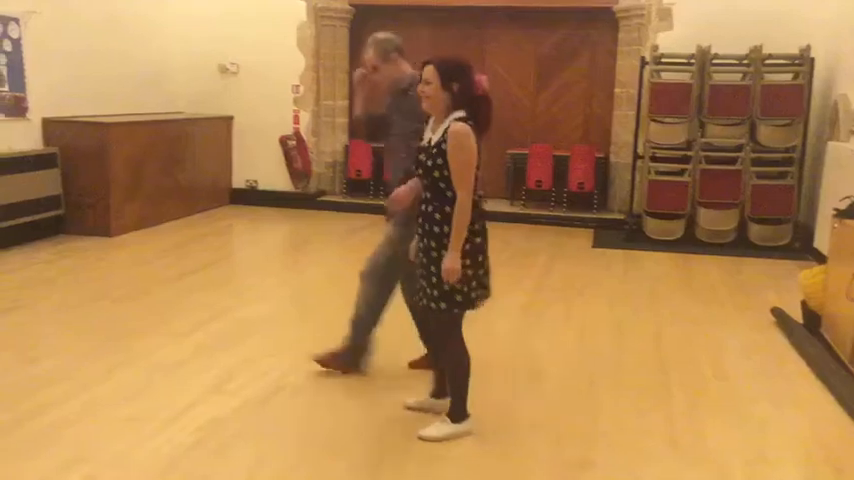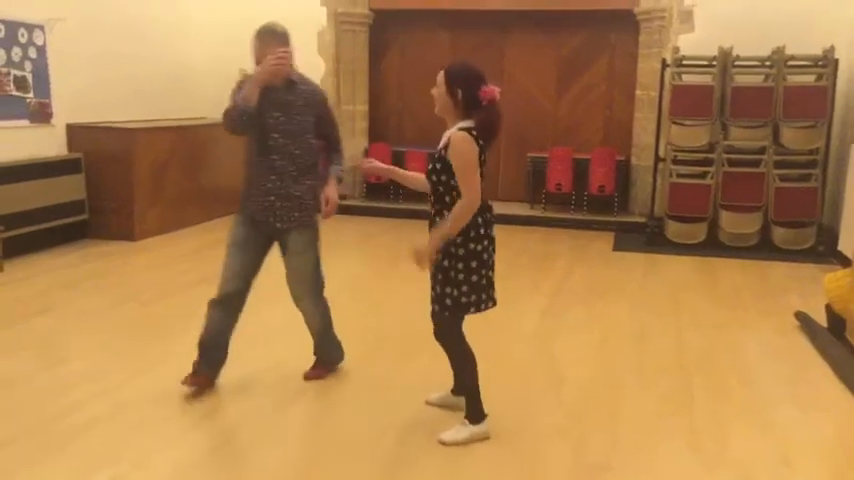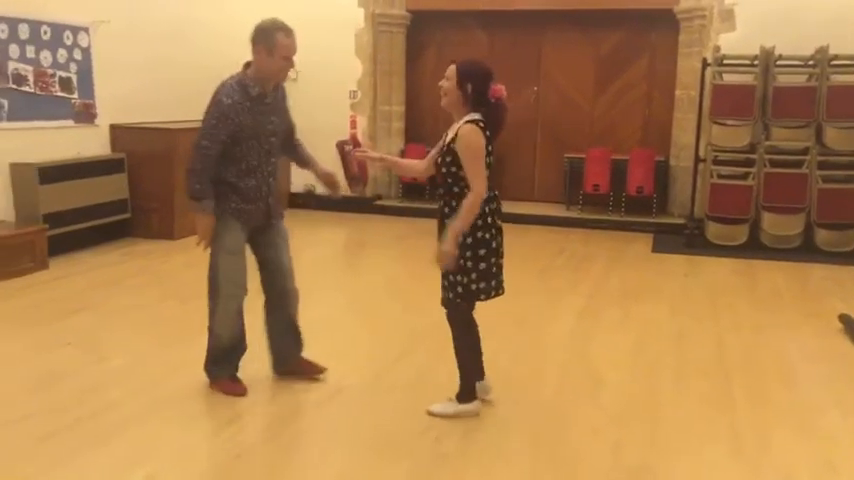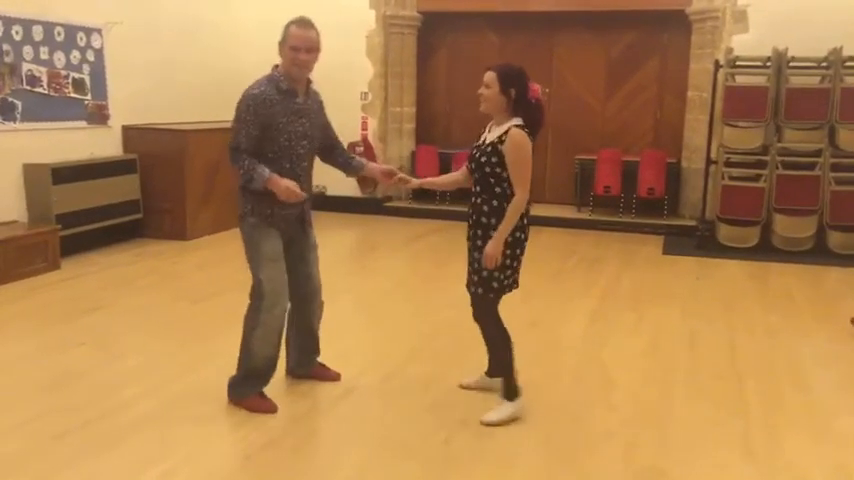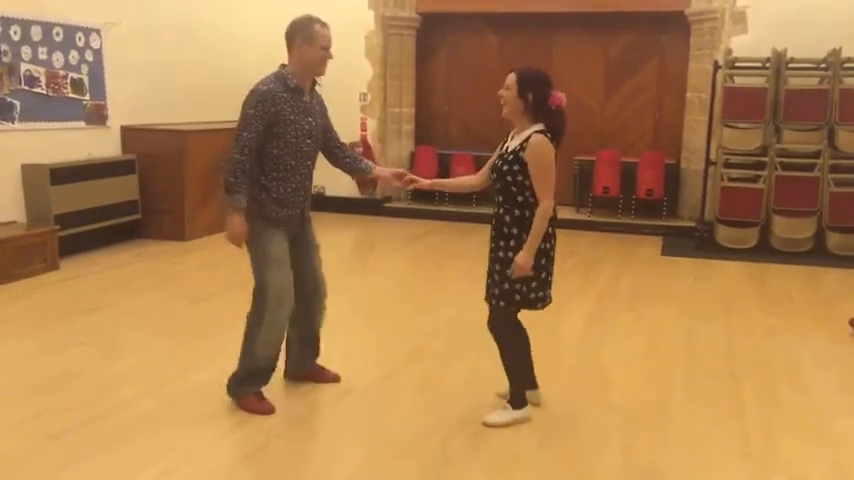
dt=1s
person 1, frame 1
left shoulder: (423, 97)
right shoulder: (398, 95)
right elbow: (366, 130)
right wrist: (362, 96)
left knee: (377, 274)
right knee: (415, 277)
left ankle: (353, 353)
person 1, frame 2
left shoulder: (310, 94)
right shoulder: (250, 87)
left elbow: (333, 146)
right elbow: (234, 124)
left wrist: (331, 183)
right wrist: (258, 77)
left hip: (298, 209)
right hip: (253, 208)
left knee: (305, 289)
right knee: (229, 289)
left ankle: (329, 354)
right ankle: (207, 366)
person 1, frame 3
left shoulder: (277, 92)
right shoulder: (229, 98)
right elbow: (203, 158)
left wrist: (314, 166)
right wrist: (205, 212)
left hip: (268, 206)
right hip: (232, 208)
left knee: (283, 282)
right knee: (229, 291)
left ankle: (288, 356)
right ankle: (221, 368)
person 1, frame 4
left shoulder: (313, 100)
right shoulder: (259, 96)
left elbow: (330, 149)
right elbow: (238, 154)
left wrist: (369, 168)
right wrist: (273, 181)
left hip: (299, 214)
right hip: (262, 215)
left knee: (308, 292)
right knee: (271, 300)
left ankle: (303, 360)
right ankle: (246, 385)
person 1, frame 5
left shoulder: (315, 101)
right shoulder: (267, 94)
left elbow: (335, 150)
right elbow: (241, 156)
left wrist: (378, 172)
right wrist: (237, 212)
left hip: (299, 215)
right hip: (267, 216)
left knee: (312, 291)
right knee: (276, 298)
left ankle: (302, 363)
right ankle: (246, 384)
person 2, frame 1
left shoulder: (460, 131)
right shoulder: (432, 127)
left elbow: (465, 198)
left wrist: (454, 252)
right wrist: (422, 239)
left hip: (456, 238)
right hip: (433, 234)
left knee: (447, 325)
right knee: (429, 315)
left ankle: (459, 416)
right ankle: (440, 393)
person 2, frame 2
left shoulder: (461, 139)
right shoulder: (457, 135)
left elbow: (470, 200)
right elbow: (436, 186)
left wrist: (433, 243)
right wrist: (389, 171)
left hip: (463, 243)
right hip: (455, 241)
left knee: (447, 328)
right knee: (445, 320)
left ankle: (476, 419)
right ankle: (460, 391)
person 2, frame 3
left shoulder: (470, 131)
right shoulder: (458, 128)
left elbow: (478, 191)
right elbow: (425, 168)
left wrist: (451, 237)
right wrist: (381, 159)
left hip: (471, 232)
right hip: (461, 229)
left knee: (458, 312)
right knee: (459, 308)
left ankle: (467, 398)
right ankle: (477, 379)
person 2, frame 4
left shoulder: (516, 136)
right shoulder: (490, 130)
left elbow: (521, 196)
right elbow: (466, 177)
left wrist: (499, 240)
right wrist: (420, 183)
left hip: (501, 232)
right hip: (482, 227)
left knee: (484, 310)
right knee: (484, 306)
left ankle: (511, 397)
right ankle: (495, 373)
person 2, frame 5
left shoulder: (538, 142)
right shoulder: (513, 138)
left elbow: (545, 203)
right elbow: (480, 180)
left wrist: (529, 252)
right wrist: (430, 184)
left hip: (525, 241)
right hip: (506, 237)
left knee: (501, 320)
right knee: (504, 316)
left ankle: (519, 403)
right ankle: (527, 386)
